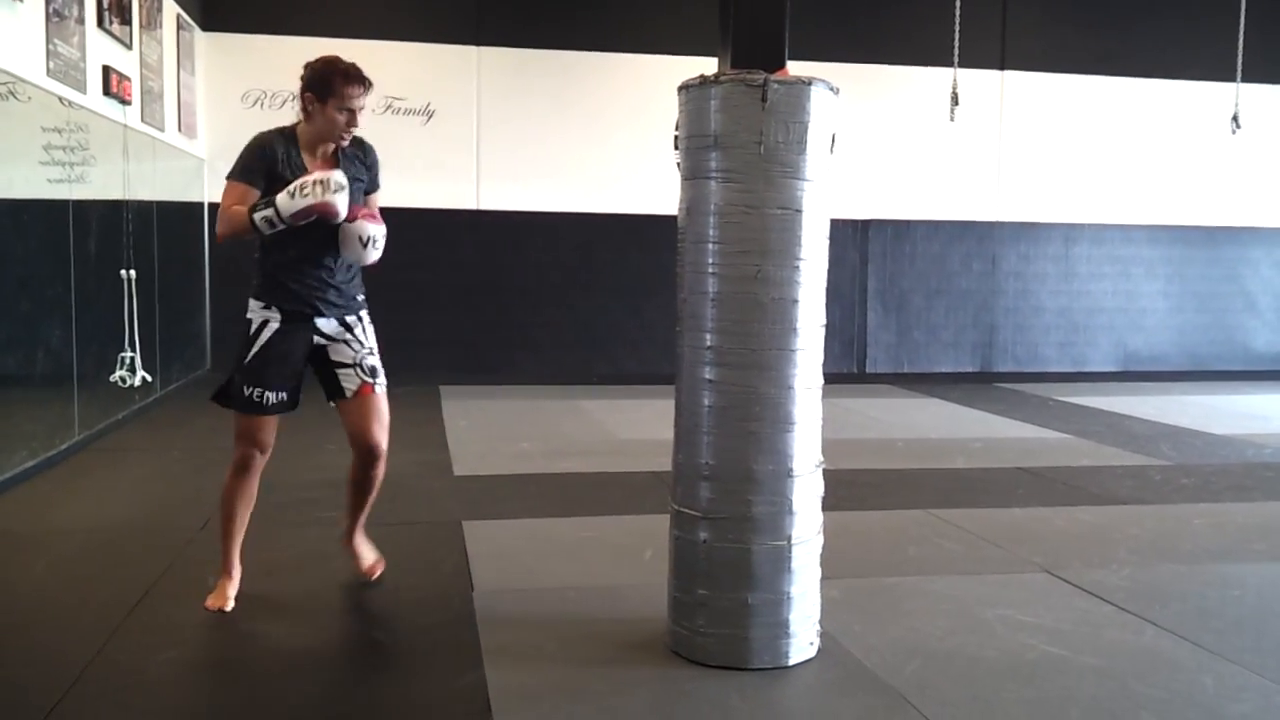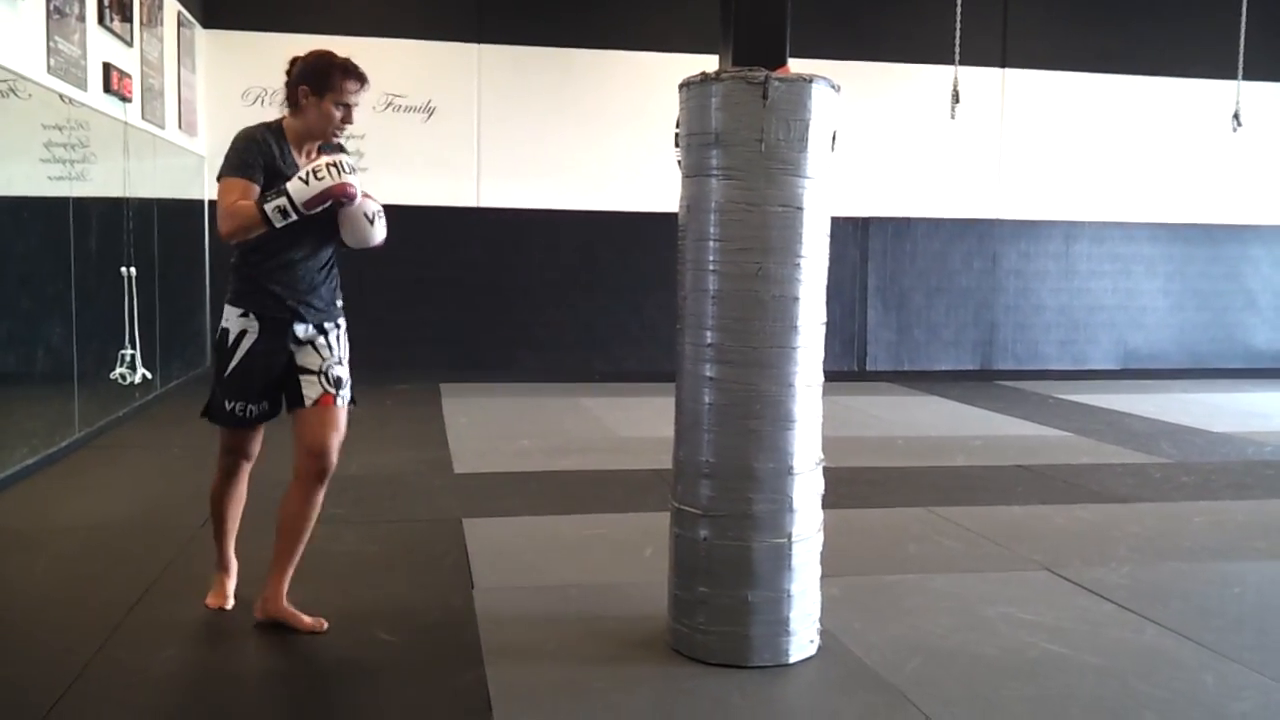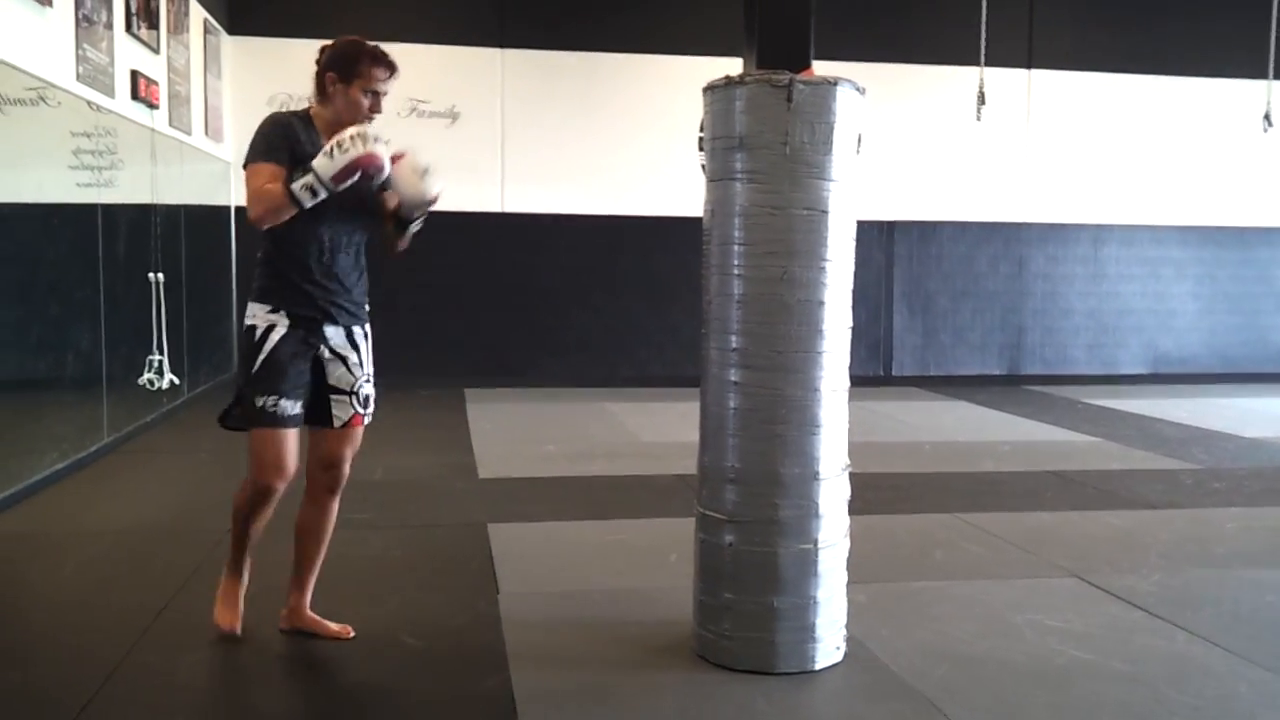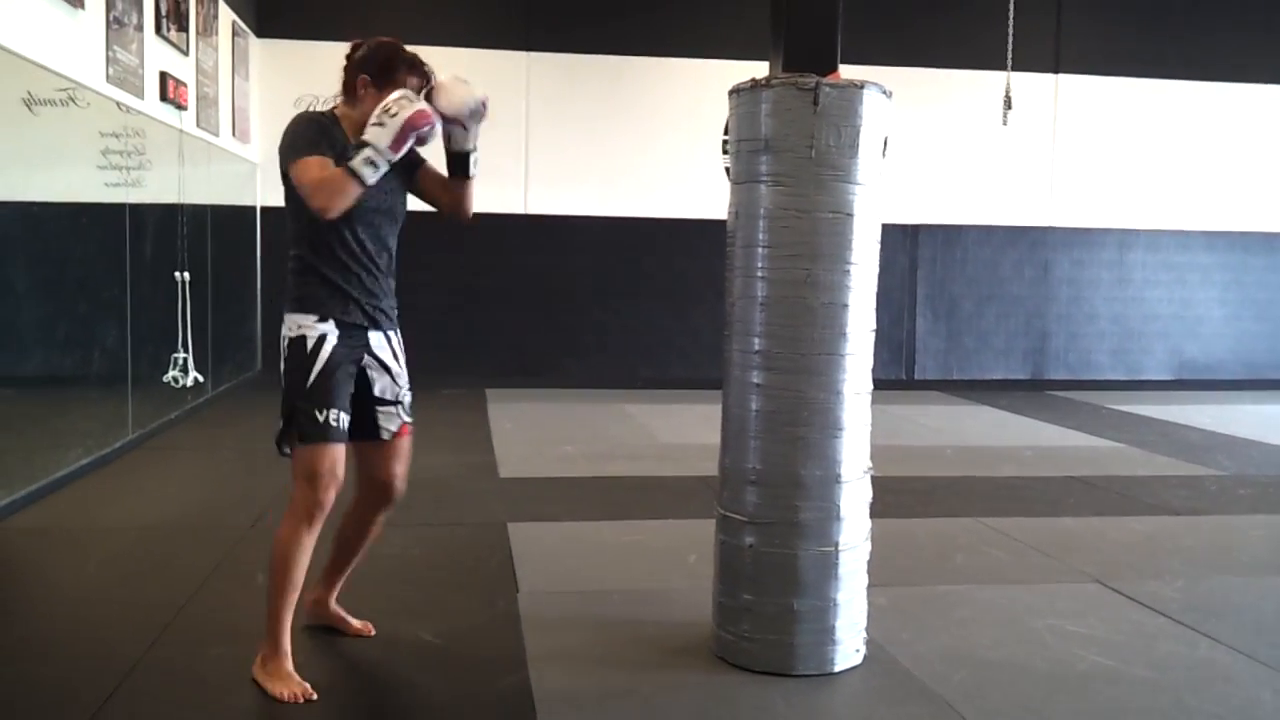
dt=0.2s
person 1, frame 1
left shoulder: (361, 156)
right shoulder: (267, 150)
right elbow: (226, 225)
right wrist: (287, 205)
left hip: (345, 314)
right hip: (278, 316)
left knee: (373, 444)
right knee: (250, 451)
left ankle: (355, 532)
right ankle: (228, 571)
person 1, frame 2
left shoulder: (337, 157)
right shoulder: (255, 144)
right elbow: (230, 224)
right wrist: (300, 194)
left hip: (321, 318)
right hip: (256, 320)
left knee: (320, 460)
right knee: (236, 458)
left ankle: (275, 595)
right ankle: (226, 569)
person 1, frame 3
left shoulder: (371, 151)
right shoulder: (282, 131)
left elbow: (391, 240)
right elbow: (261, 210)
left wrist: (412, 208)
right wrist: (328, 171)
left hip: (347, 323)
right hip: (281, 318)
left knee: (331, 473)
right knee: (273, 475)
left ankle: (298, 606)
right ankle: (234, 572)
person 1, frame 4
left shoulder: (400, 149)
right shoulder: (311, 130)
left elbow: (457, 206)
right elbow: (327, 201)
left wrist: (461, 143)
right wrist: (383, 142)
left hip: (378, 327)
right hip: (320, 326)
left knee: (386, 485)
right knee: (316, 491)
left ankle: (324, 598)
right ankle: (273, 653)
